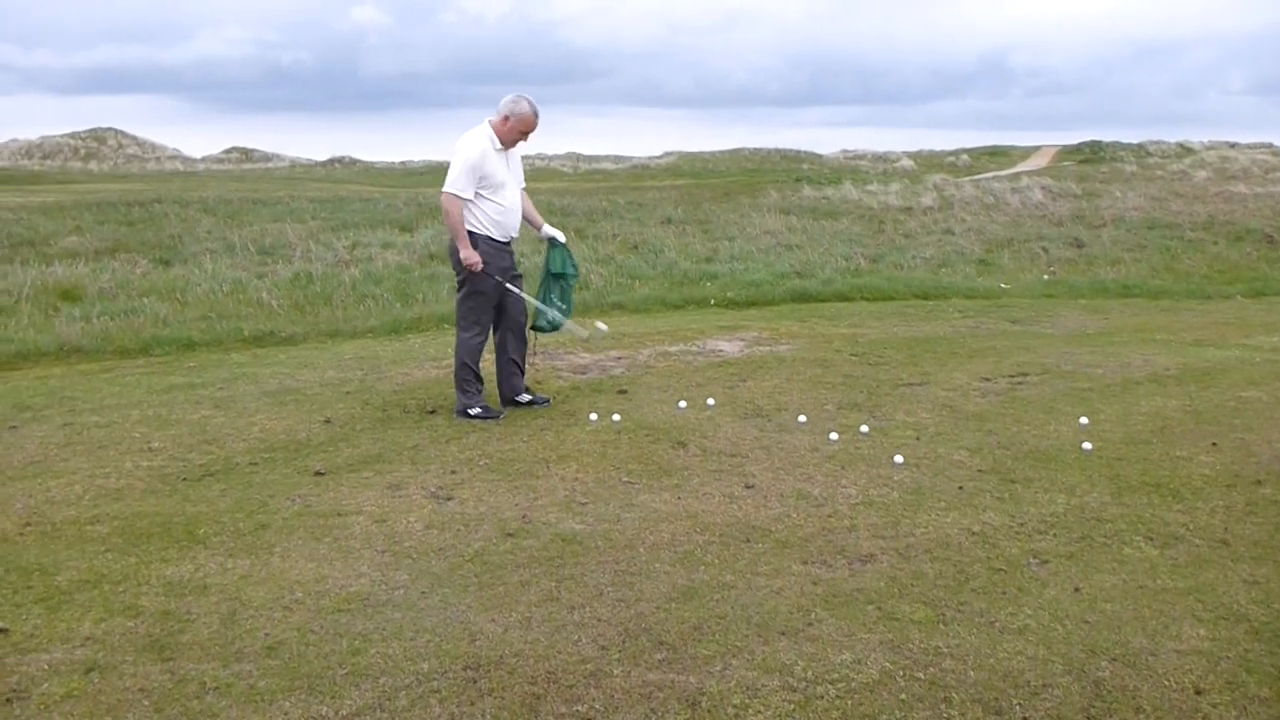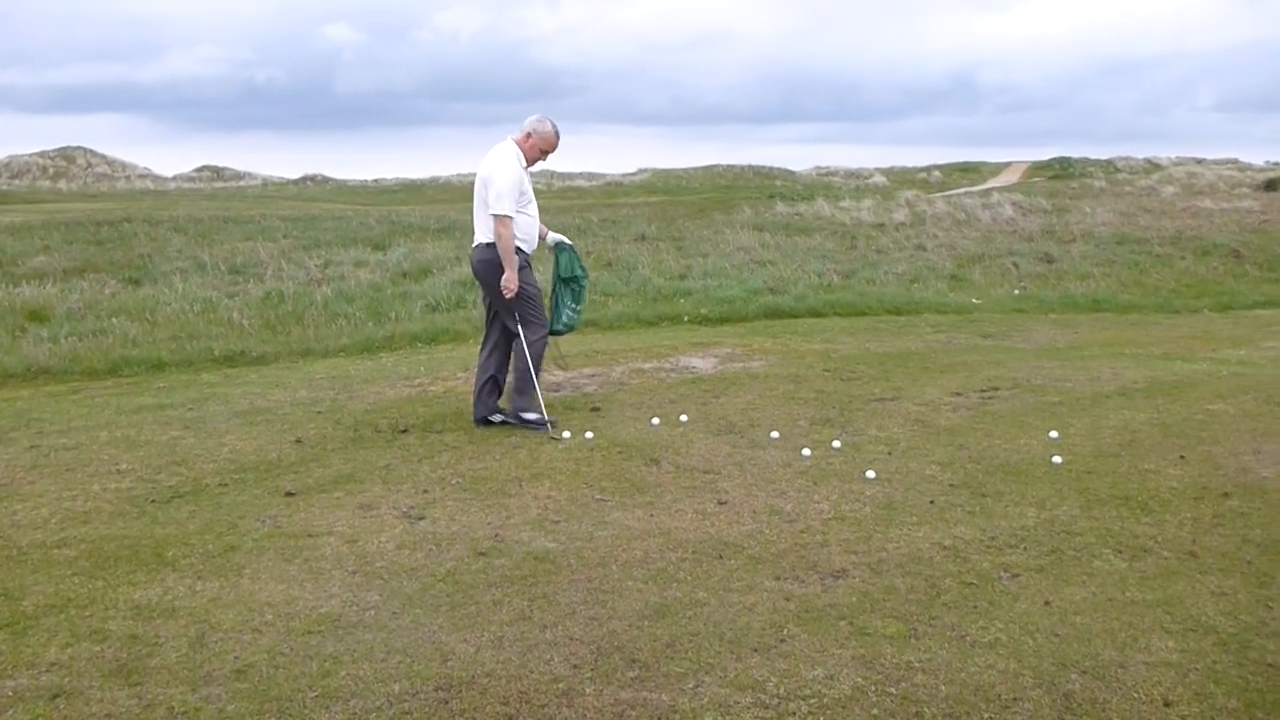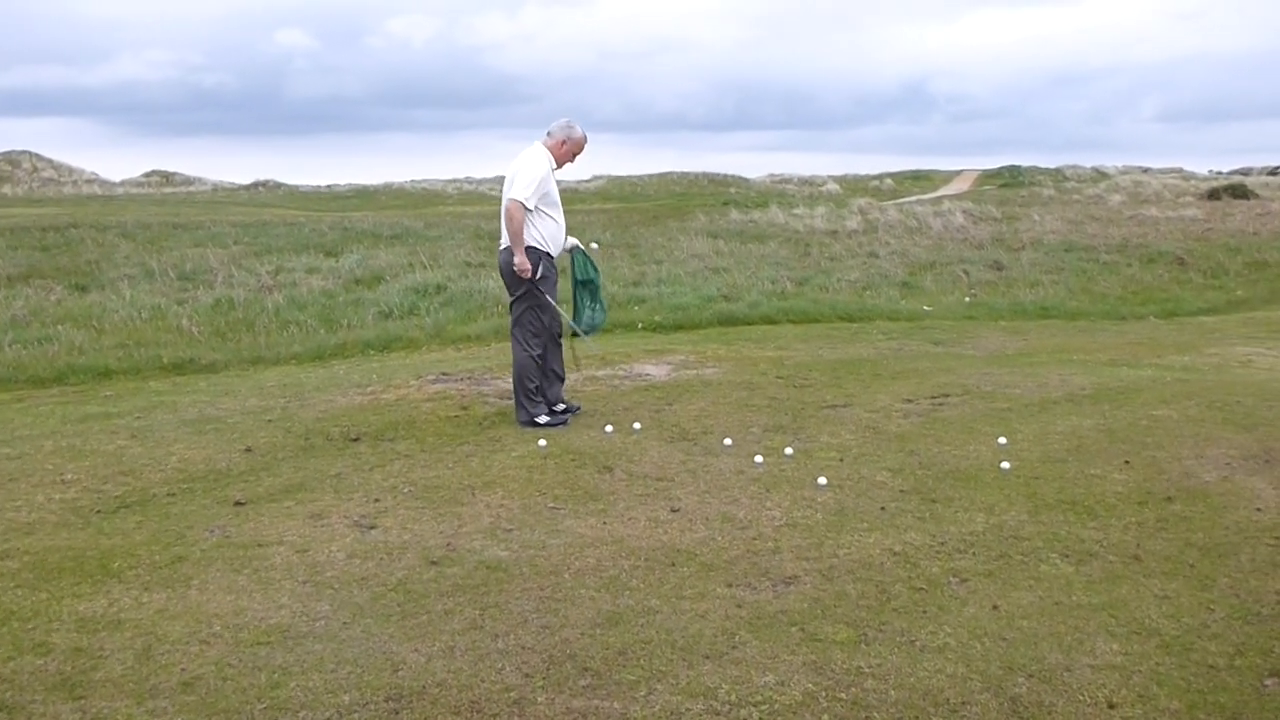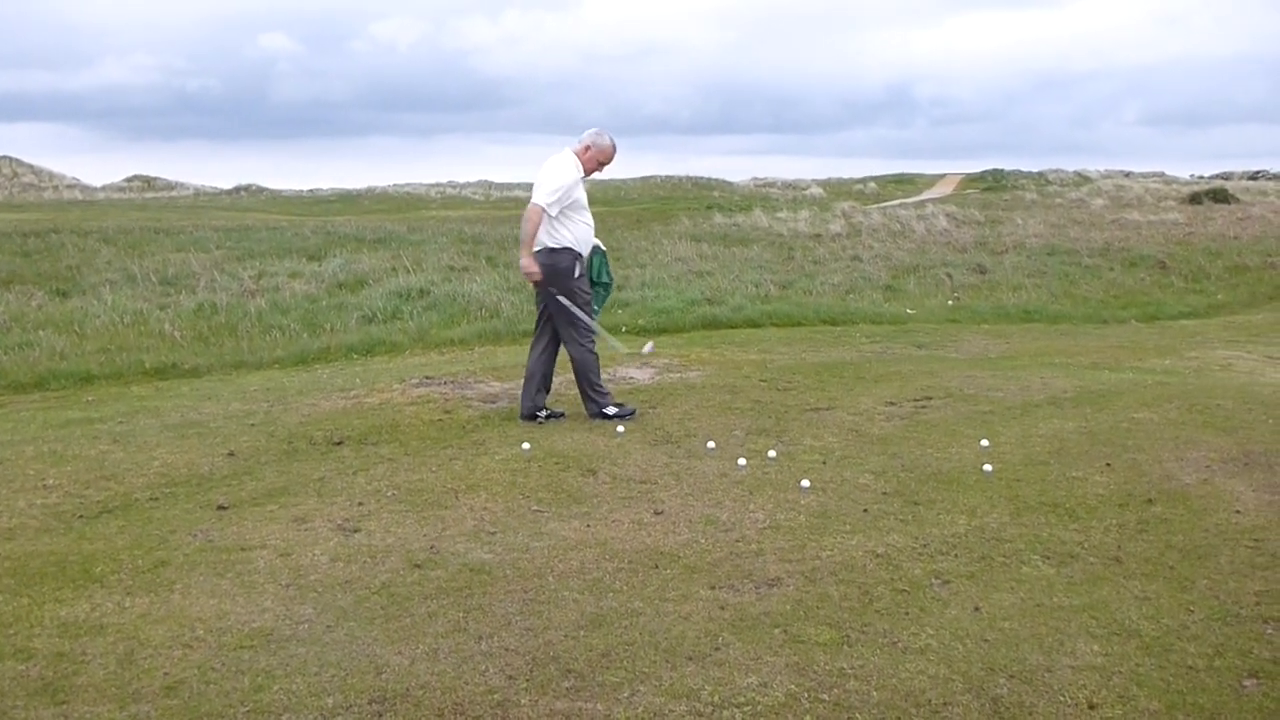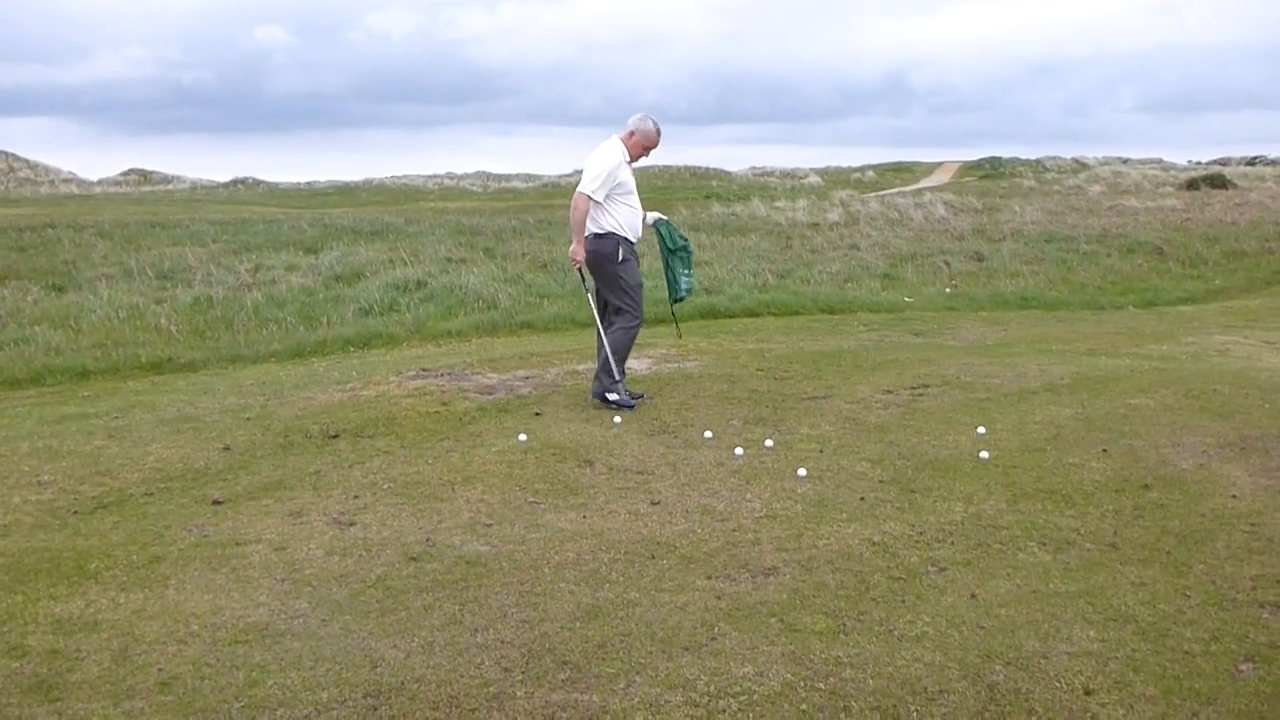
dt=1s
person 1, frame 1
left shoulder: (510, 150)
right shoulder: (474, 147)
left elbow: (517, 193)
right elbow: (451, 199)
left wrist: (543, 227)
right wrist: (465, 248)
left hip: (503, 248)
right hip: (478, 250)
left knee: (514, 321)
right knee: (474, 327)
left ankle: (513, 389)
right ankle: (468, 401)
person 1, frame 2
left shoulder: (511, 161)
right shoulder: (507, 166)
right elbow: (502, 224)
left wrist: (546, 234)
right wrist: (510, 272)
left hip: (495, 260)
right hip: (502, 260)
left knee: (501, 335)
right knee: (533, 328)
left ankle: (486, 408)
right ankle: (524, 406)
person 1, frame 3
left shoulder: (537, 163)
right shoulder: (536, 165)
right elbow: (513, 207)
left wrist: (563, 240)
right wrist: (519, 255)
left hip: (535, 260)
right hip: (530, 262)
left knee: (549, 333)
right knee: (530, 338)
left ankle: (550, 399)
right ankle: (531, 411)
person 1, frame 4
left shoulder: (564, 168)
right shoulder: (565, 173)
right elbow: (534, 211)
left wrist: (588, 240)
right wrist: (526, 256)
left hip: (556, 263)
right hip: (563, 263)
left knee: (546, 336)
right knee: (579, 336)
left ankle: (533, 406)
right ankle: (598, 404)
person 1, frame 5
left shoulder: (620, 159)
right shoulder: (608, 158)
right elbow: (581, 199)
left wrist: (645, 216)
right wrist: (577, 243)
left hip: (615, 248)
right hip: (609, 248)
left knee: (613, 318)
right knee: (629, 315)
left ankle: (609, 386)
right ankle: (607, 386)
